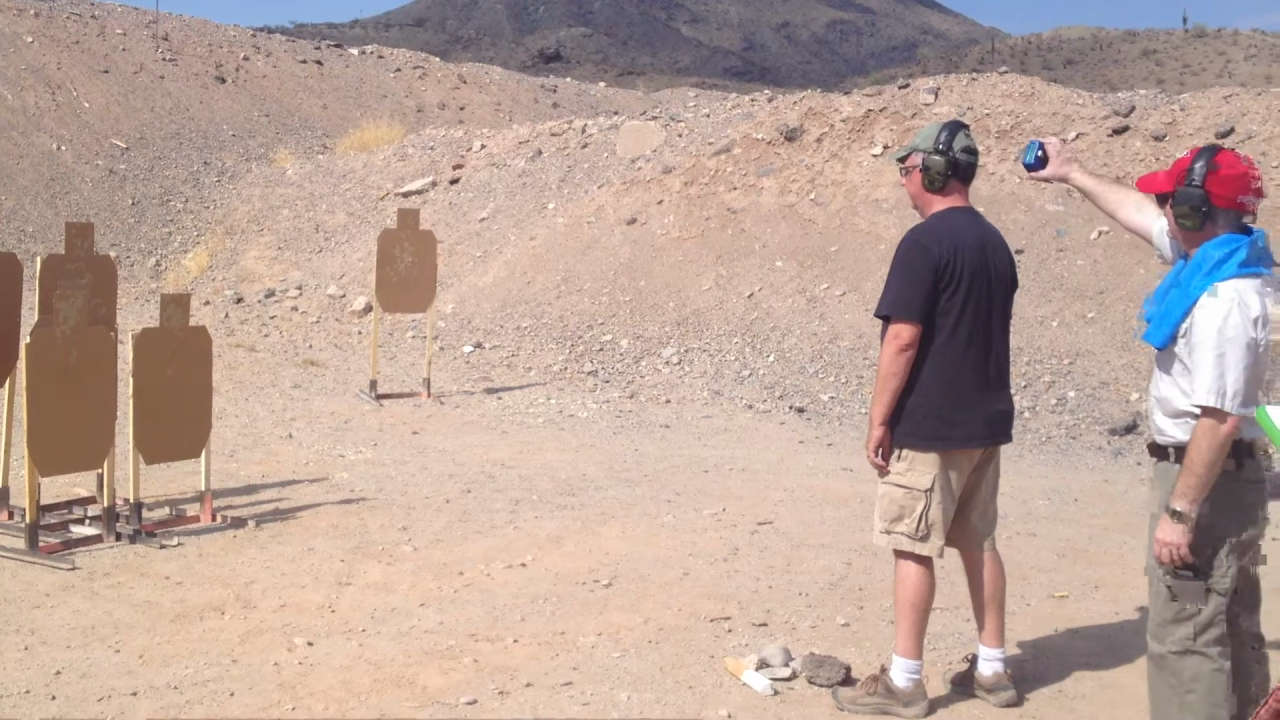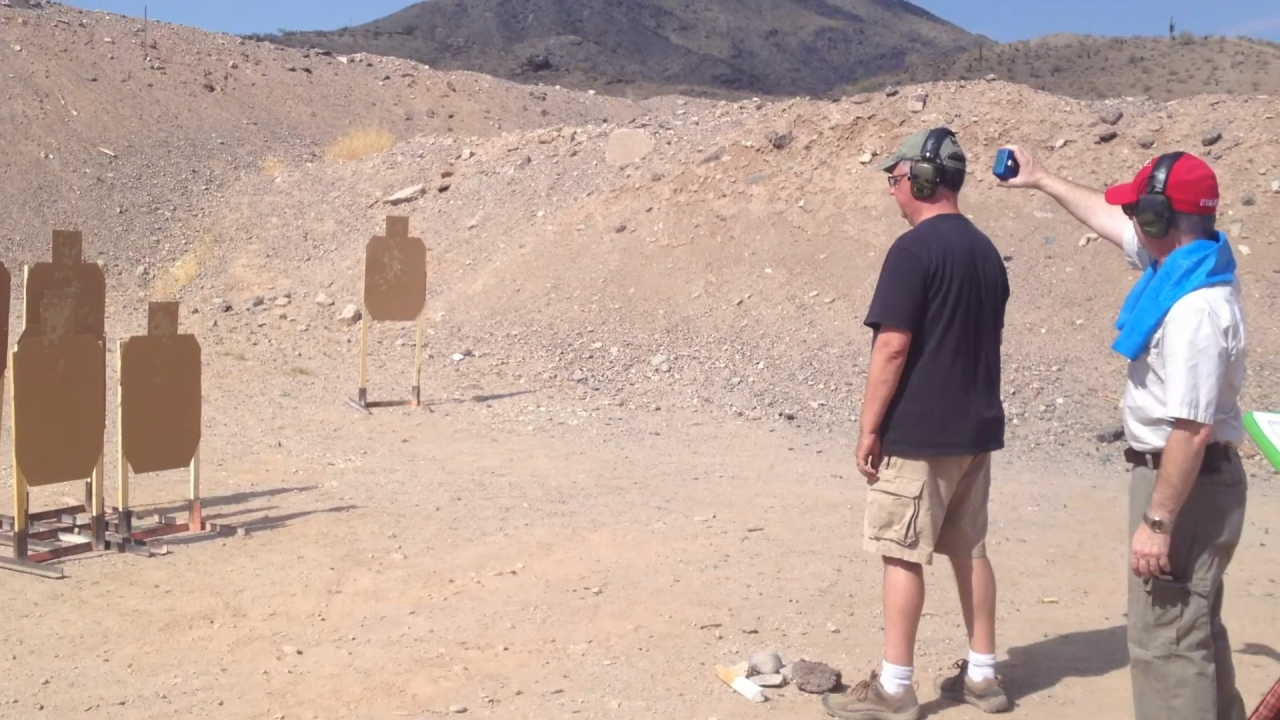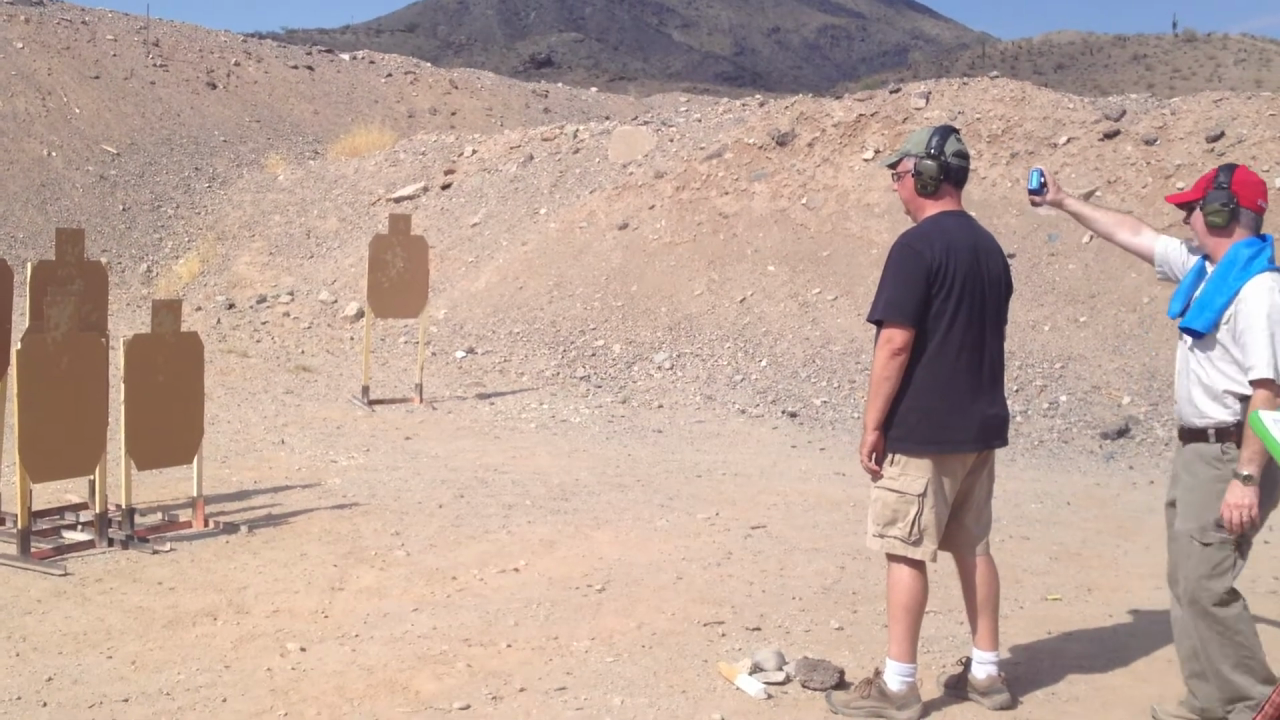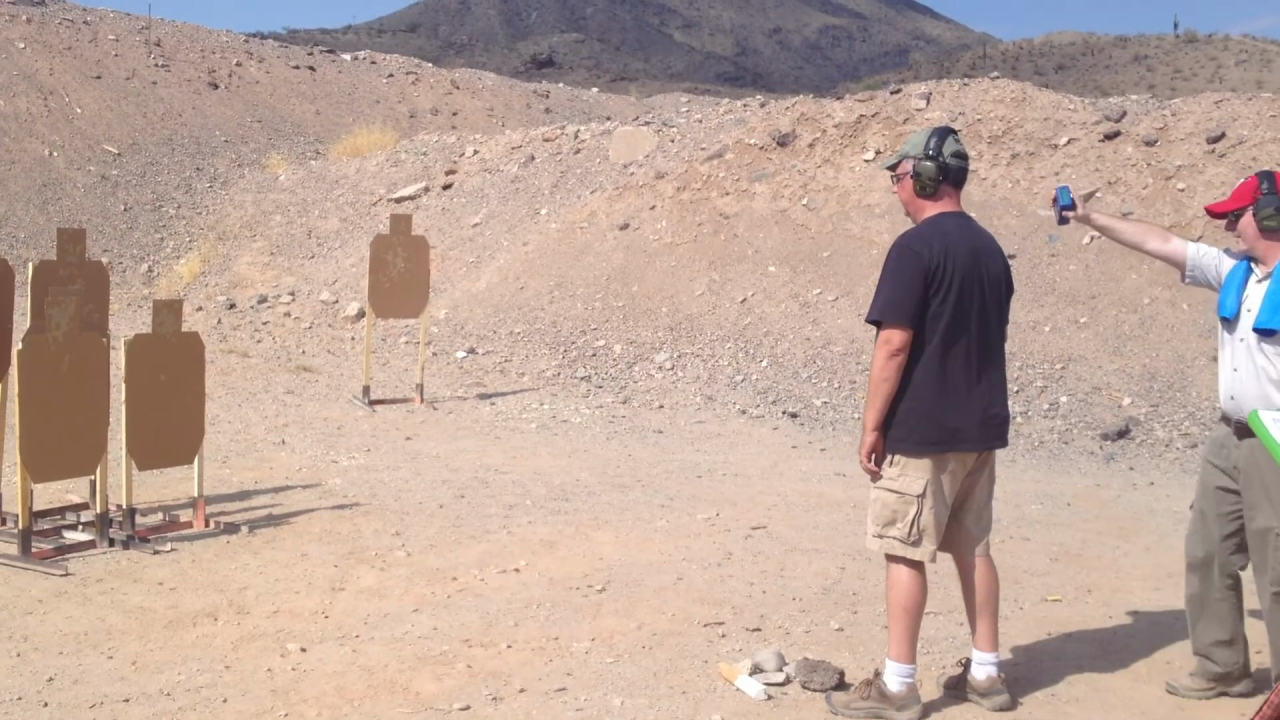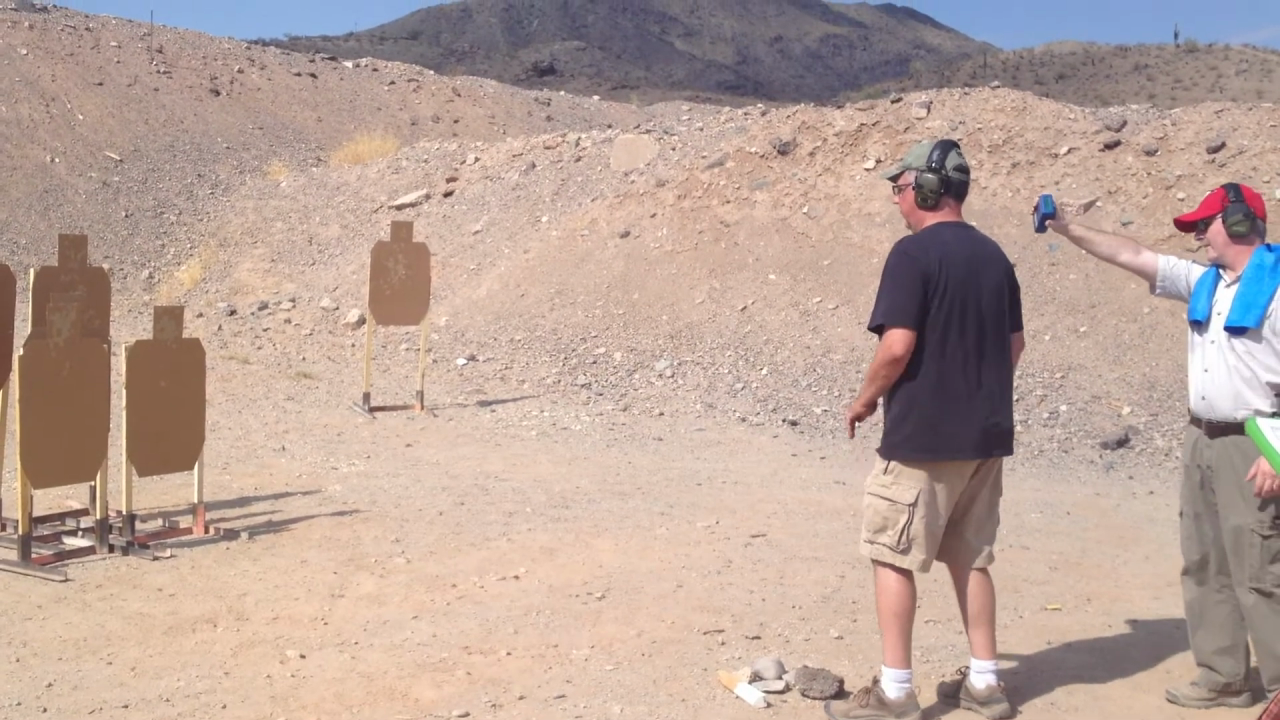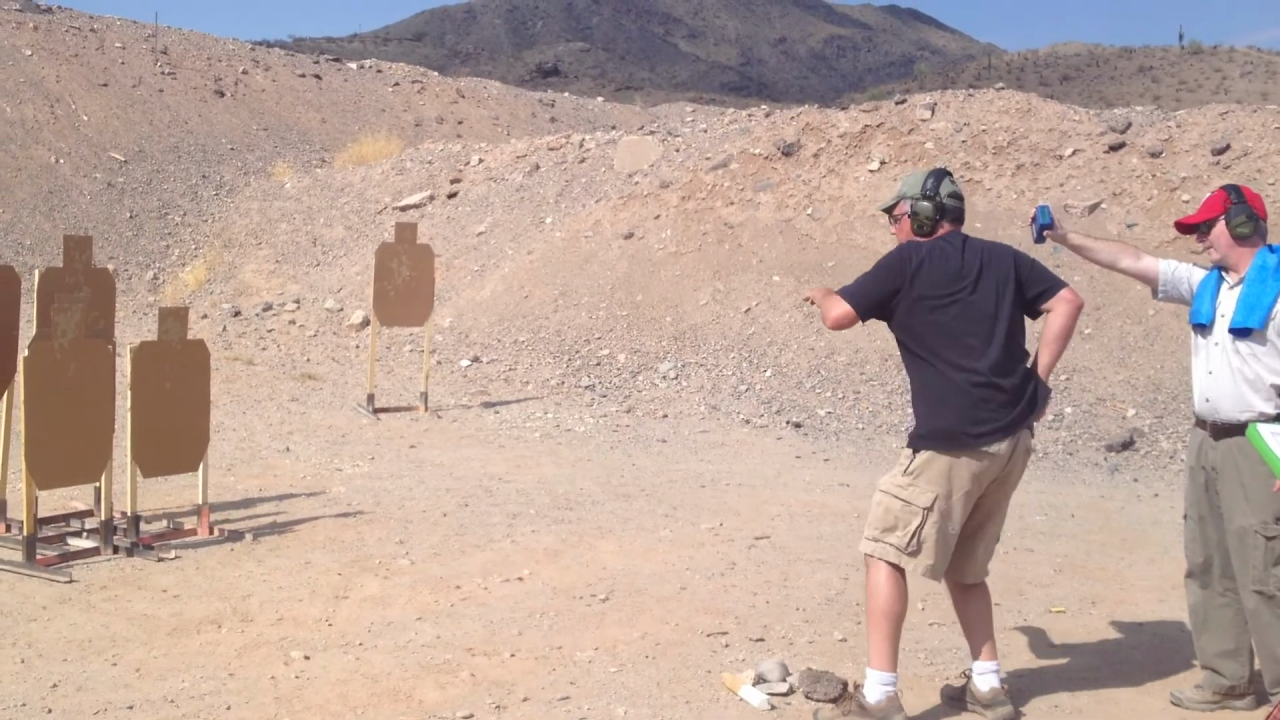
dt=0.7s
person 1, frame 1
left shoulder: (925, 241)
right shoulder: (995, 242)
left elbow: (903, 339)
left wrist: (879, 420)
left hip: (928, 426)
right hip: (985, 422)
left knee: (913, 548)
right knee: (978, 541)
right ankle: (991, 669)
person 1, frame 2
left shoulder: (914, 249)
right shoulder: (986, 250)
left elbow: (893, 346)
left wrist: (869, 428)
left hip: (918, 434)
right hip: (975, 429)
left knee: (902, 555)
right knee: (968, 549)
person 1, frame 3
left shoulder: (917, 245)
right shoulder: (989, 246)
left elbow: (896, 343)
left wrist: (873, 425)
left hip: (921, 430)
right hip: (979, 426)
left knee: (906, 552)
right knee: (972, 545)
right ankle: (985, 672)
person 1, frame 4
left shoulder: (916, 246)
right shoulder: (989, 247)
left elbow: (894, 344)
left wrist: (871, 426)
left hip: (920, 431)
right hip: (979, 427)
left knee: (905, 552)
right knee: (971, 547)
person 1, frame 5
left shoulder: (914, 253)
right shoulder: (992, 254)
left elbow: (897, 347)
right elbow: (1014, 343)
left wrist: (863, 400)
left hip: (921, 437)
right hip: (984, 436)
left knee: (893, 559)
right knee: (971, 559)
person 1, frame 6
left shoulder: (908, 261)
right shoulder: (1001, 258)
left elbow: (838, 316)
right elbow: (1066, 301)
left wrist: (823, 295)
right wrist: (1038, 377)
left hip: (949, 440)
right hip: (1011, 440)
left knee: (886, 556)
right knee: (961, 565)
person 2, frame 1
left shoulder: (1224, 299)
right shoulder: (1211, 260)
left elbow: (1220, 420)
right elbow: (1135, 209)
left wrist: (1179, 512)
right wrist: (1071, 173)
left hip: (1208, 481)
right hip: (1225, 478)
left knee: (1182, 637)
right knee: (1229, 627)
person 2, frame 2
left shoulder: (1195, 309)
right shoulder: (1183, 266)
left elbow: (1192, 429)
right elbow: (1106, 216)
left wrist: (1155, 522)
right wrist: (1042, 178)
left hip: (1186, 486)
right hip: (1183, 479)
left knee: (1165, 640)
right knee: (1195, 626)
person 2, frame 3
right shoulder: (1203, 267)
right elbow: (1134, 234)
right wrist: (1065, 202)
left hip: (1230, 455)
right hip: (1198, 449)
left knee: (1205, 587)
right knee: (1190, 583)
person 2, frame 4
right shoulder: (1232, 271)
right elbow: (1163, 243)
right wrist: (1091, 218)
right hip: (1229, 440)
right knee: (1207, 559)
right ankle: (1222, 669)
person 2, frame 5
right shoulder: (1201, 282)
right elbow: (1133, 256)
right wrist: (1068, 229)
right hip: (1201, 440)
right knee: (1204, 566)
right ankle: (1223, 677)
person 2, frame 6
right shoulder: (1203, 284)
right elbow: (1135, 261)
right wrist: (1067, 240)
right hip: (1206, 441)
right knee: (1207, 568)
right ankle: (1226, 679)
